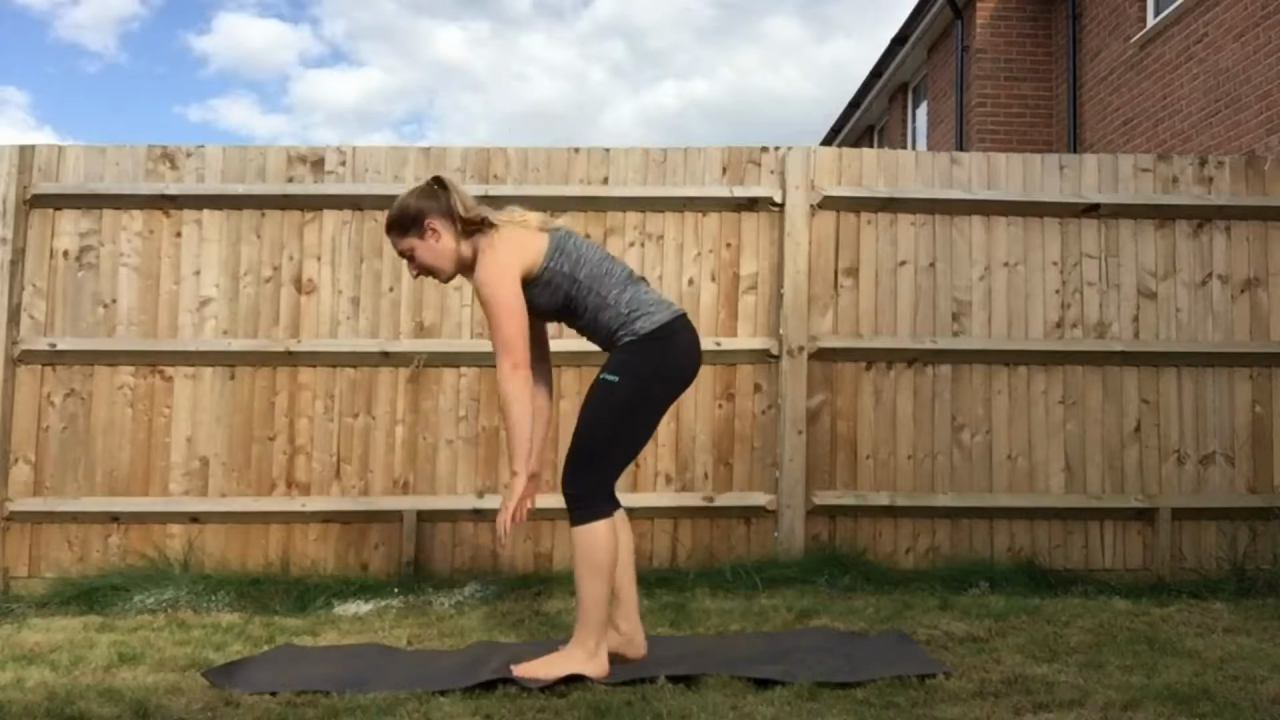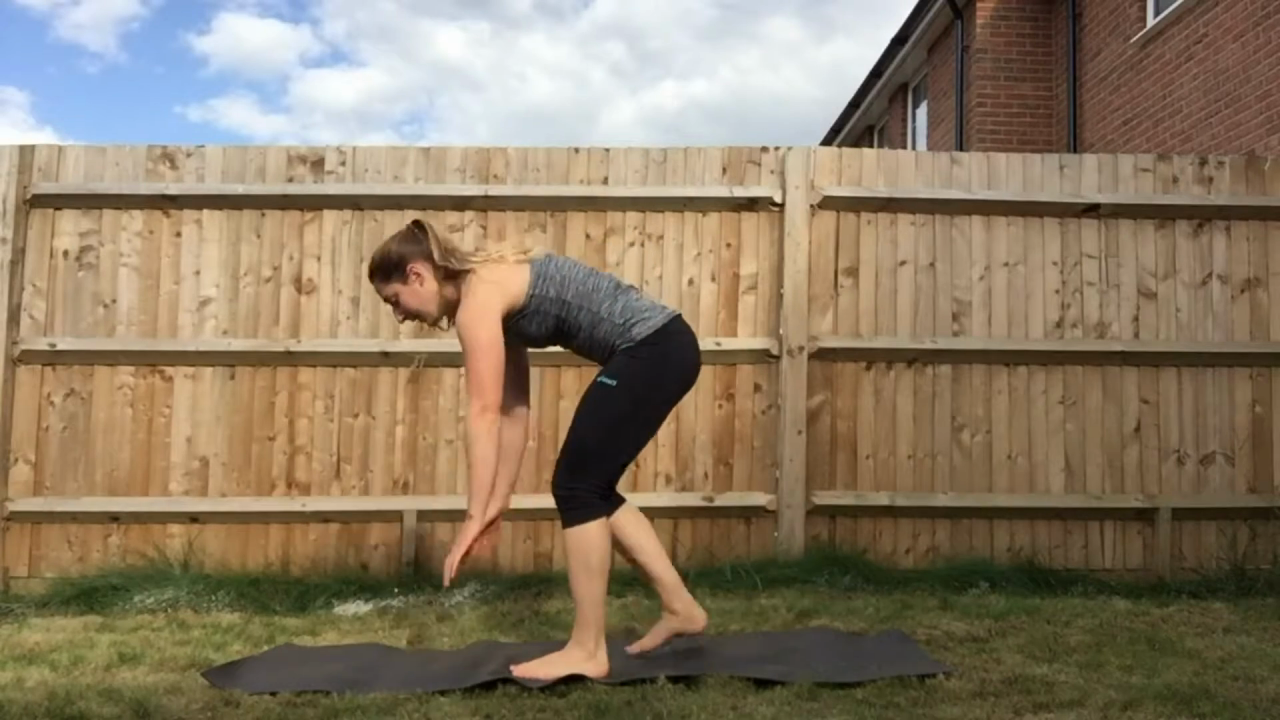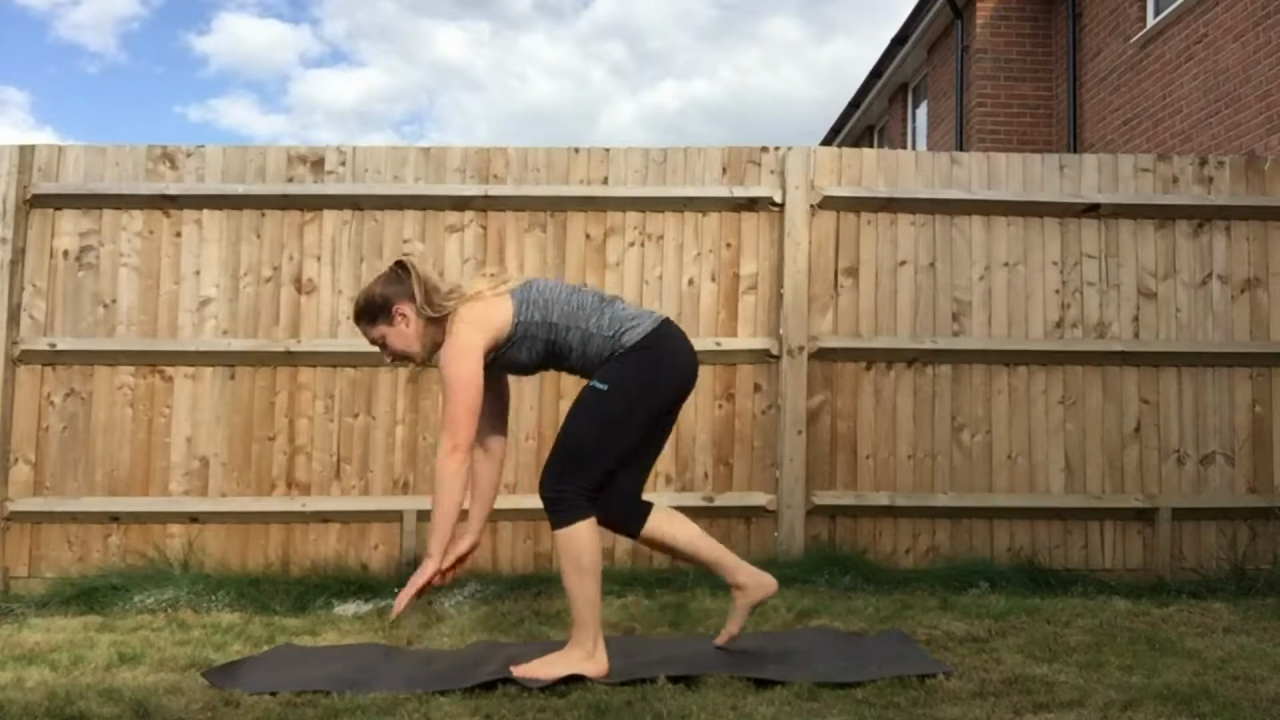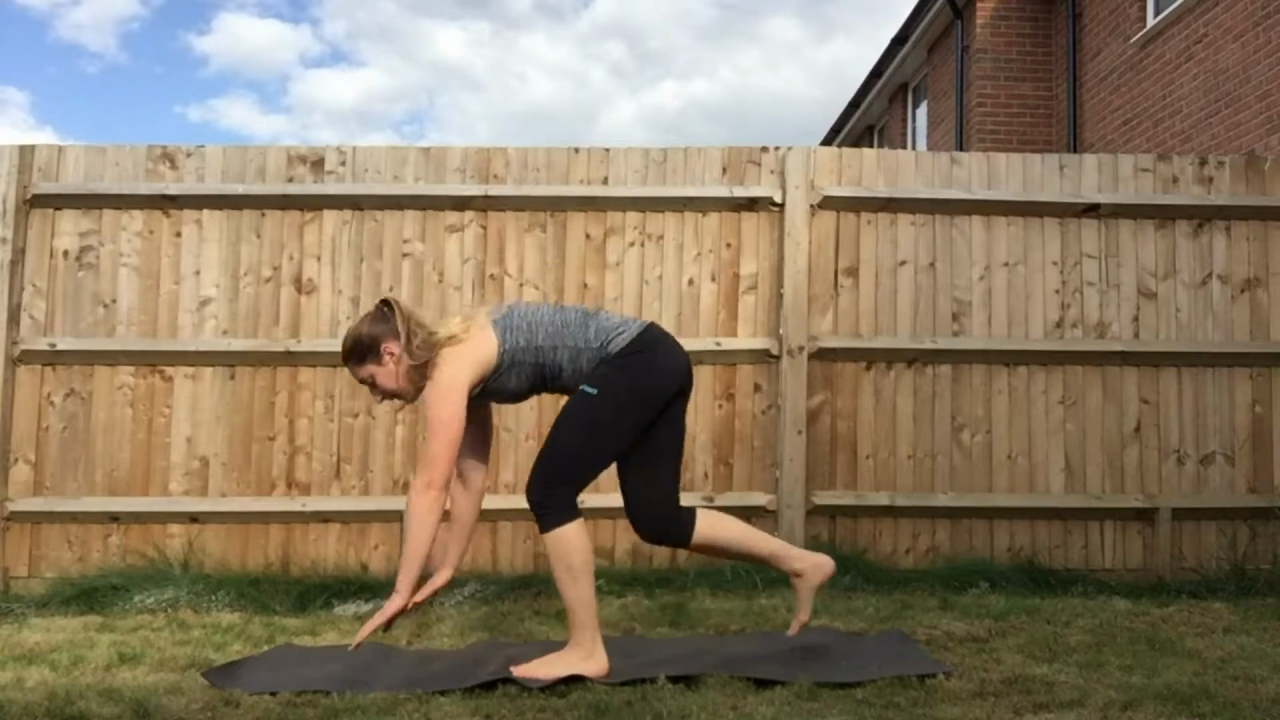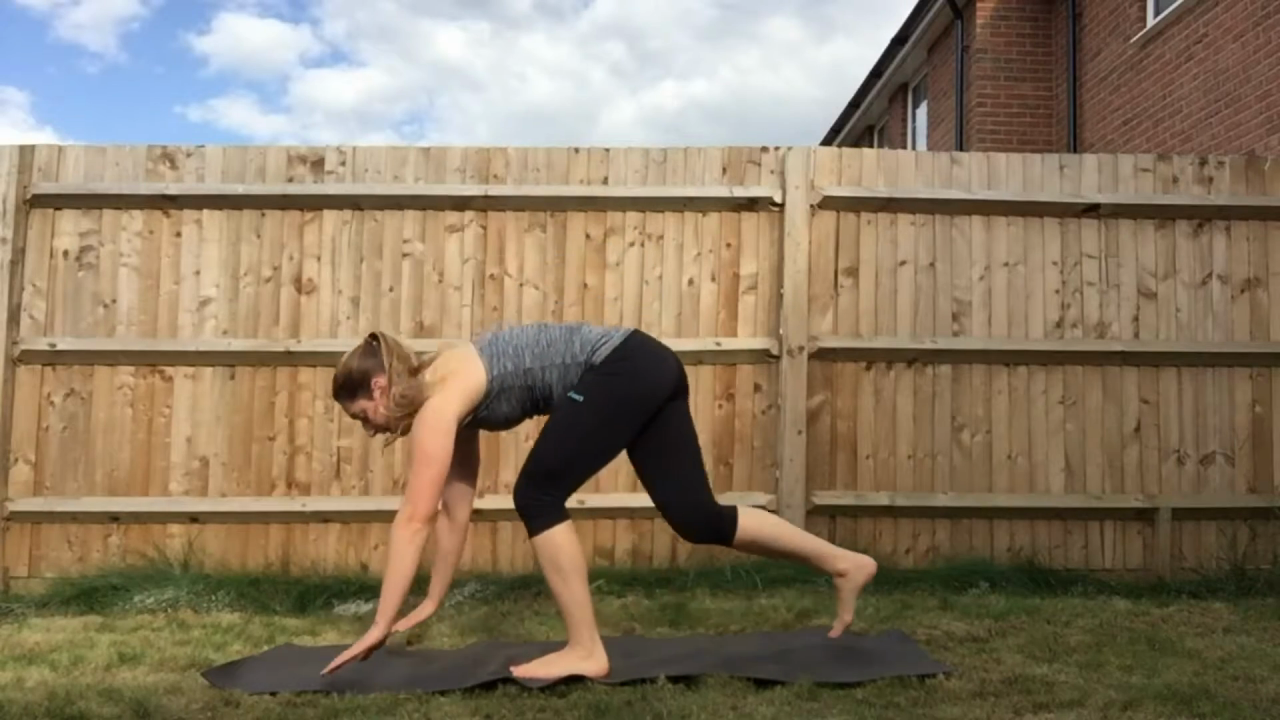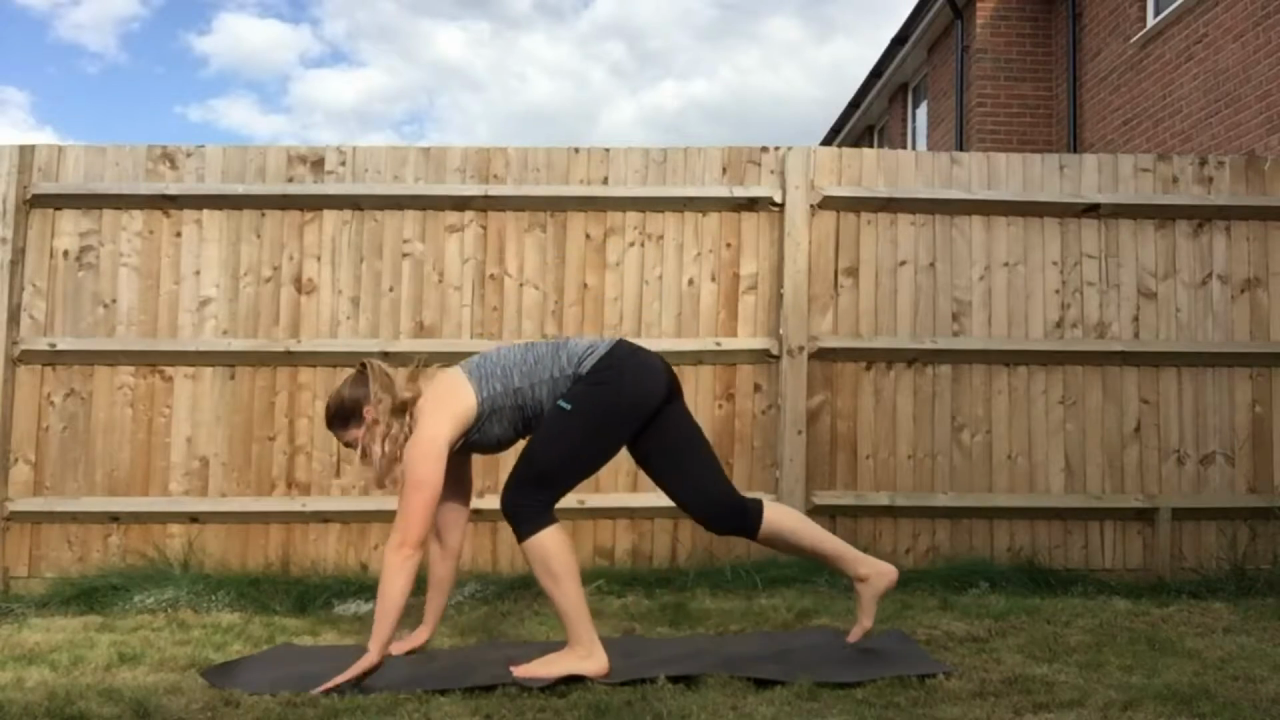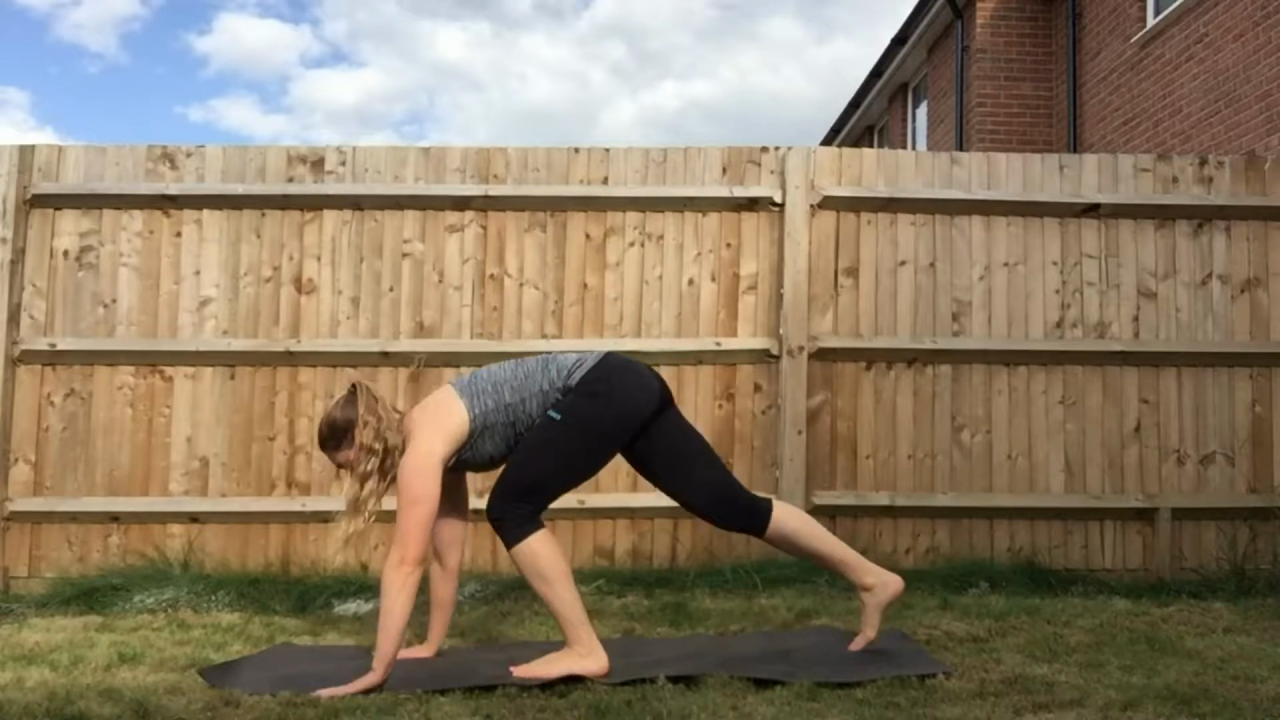
dt=0.1s
person 1, frame 1
left shoulder: (492, 258)
right shoulder: (507, 243)
left elbow: (513, 372)
right elbow: (535, 370)
left wrist: (522, 471)
right wrist: (532, 460)
left hip: (651, 345)
right hip: (663, 341)
left knee: (585, 482)
right knee: (592, 484)
left ankle: (587, 650)
right ankle: (626, 629)
person 1, frame 2
left shoulder: (479, 294)
right shoulder: (484, 293)
left elbow: (486, 416)
right elbow: (511, 408)
left wrist: (478, 515)
right wrist: (497, 500)
left hip: (650, 348)
right hip: (661, 345)
left knee: (576, 485)
right knee: (592, 489)
left ankle: (587, 652)
right ankle: (679, 605)
person 1, frame 3
left shoulder: (461, 334)
right shoulder: (479, 316)
left elbow: (455, 450)
right elbow: (490, 440)
left wrist: (434, 553)
right wrist: (469, 532)
left hip: (645, 355)
right hip: (662, 355)
left knee: (565, 487)
right knee: (618, 506)
left ankle: (586, 651)
right ankle: (744, 578)
person 1, frame 4
left shoulder: (449, 367)
right shoulder: (458, 360)
left elbow: (429, 486)
right elbow: (469, 476)
left wrist: (402, 591)
right wrist: (446, 567)
left hip: (630, 363)
right hip: (654, 358)
left knee: (550, 492)
right knee: (658, 522)
left ankle: (585, 651)
right ankle: (800, 563)
person 1, frame 5
left shoulder: (436, 398)
right shoulder: (454, 390)
left elbow: (415, 517)
right elbow: (457, 505)
left wrist: (380, 626)
right wrist: (433, 599)
left hip: (621, 370)
right hip: (652, 369)
left knee: (537, 494)
right knee: (695, 516)
left ankle: (586, 651)
right ankle: (841, 564)
person 1, frame 6
left shoulder: (428, 426)
right shoulder: (442, 417)
left elbow: (405, 544)
right elbow: (447, 531)
left wrist: (374, 653)
right wrist: (425, 630)
left hip: (611, 380)
right hip: (638, 373)
left knee: (525, 503)
right knee: (719, 507)
left ankle: (585, 650)
right ankle: (866, 569)
person 1, frame 7
left shoulder: (421, 443)
right shoulder: (439, 437)
left elbow: (405, 561)
right elbow: (446, 549)
left wrist: (379, 669)
right wrist: (432, 643)
left hip: (601, 392)
right hip: (629, 385)
left knee: (512, 510)
right knee: (729, 504)
left ankle: (584, 651)
right ankle: (871, 578)
